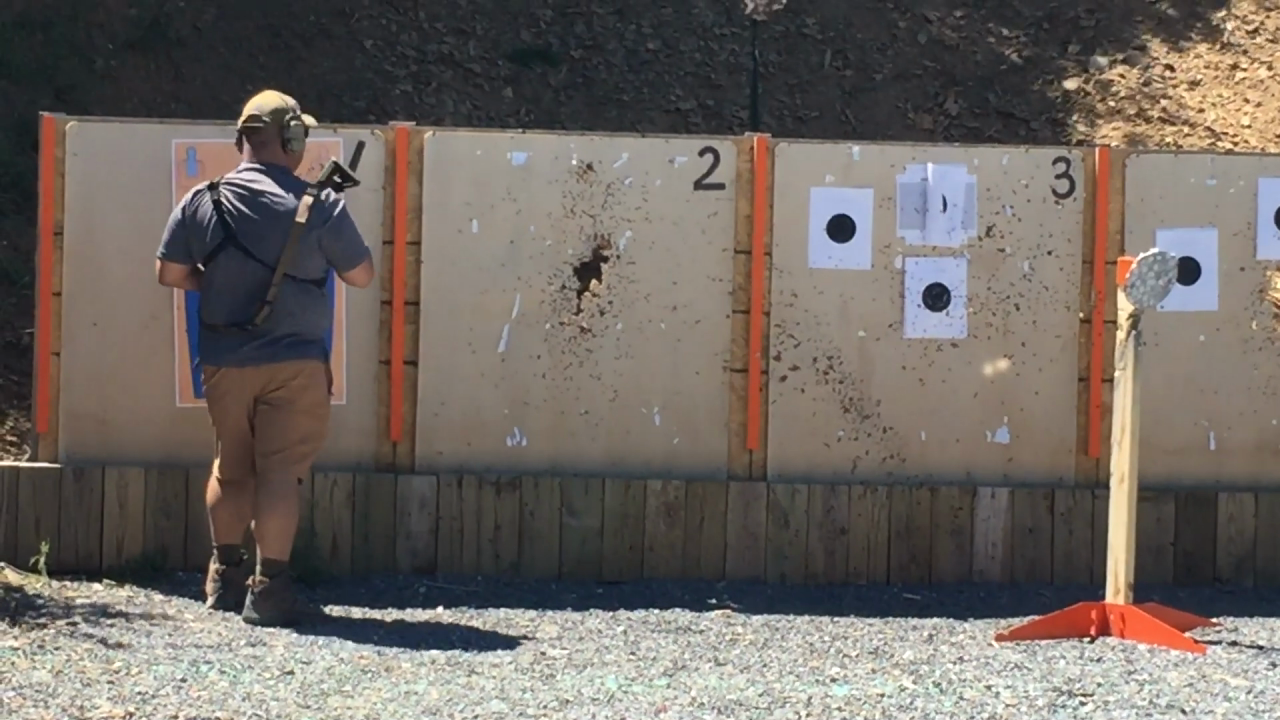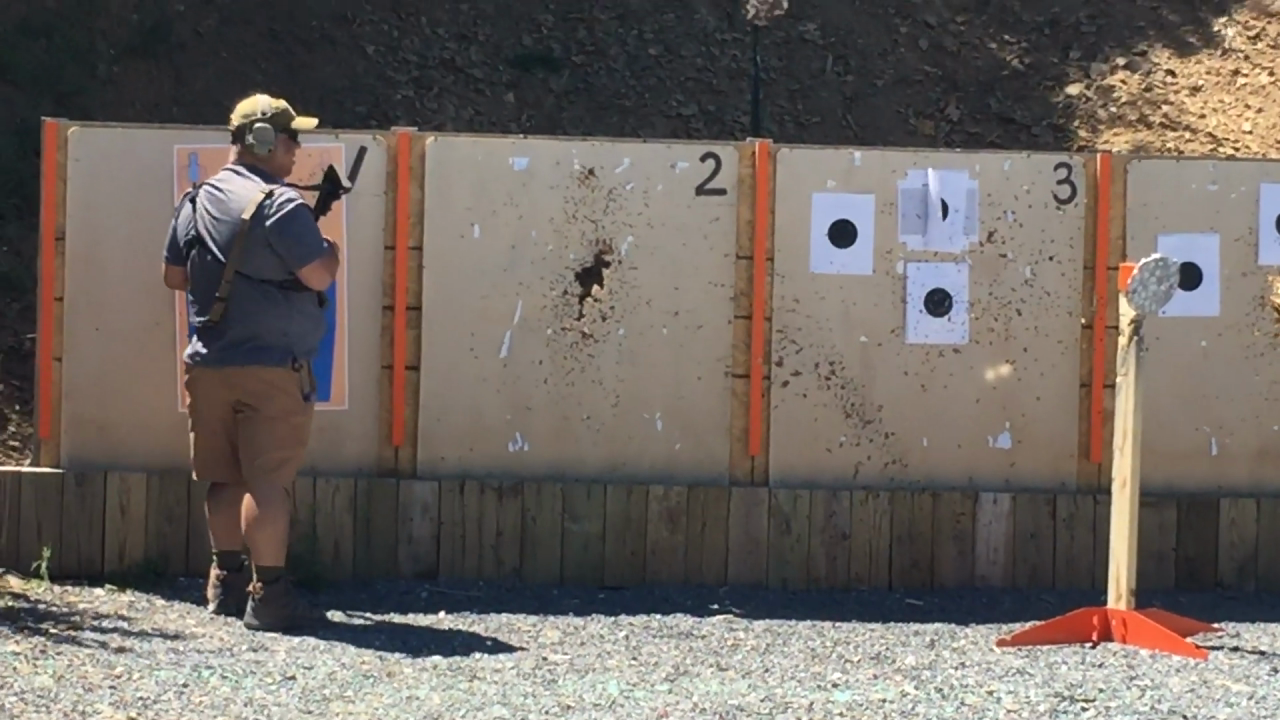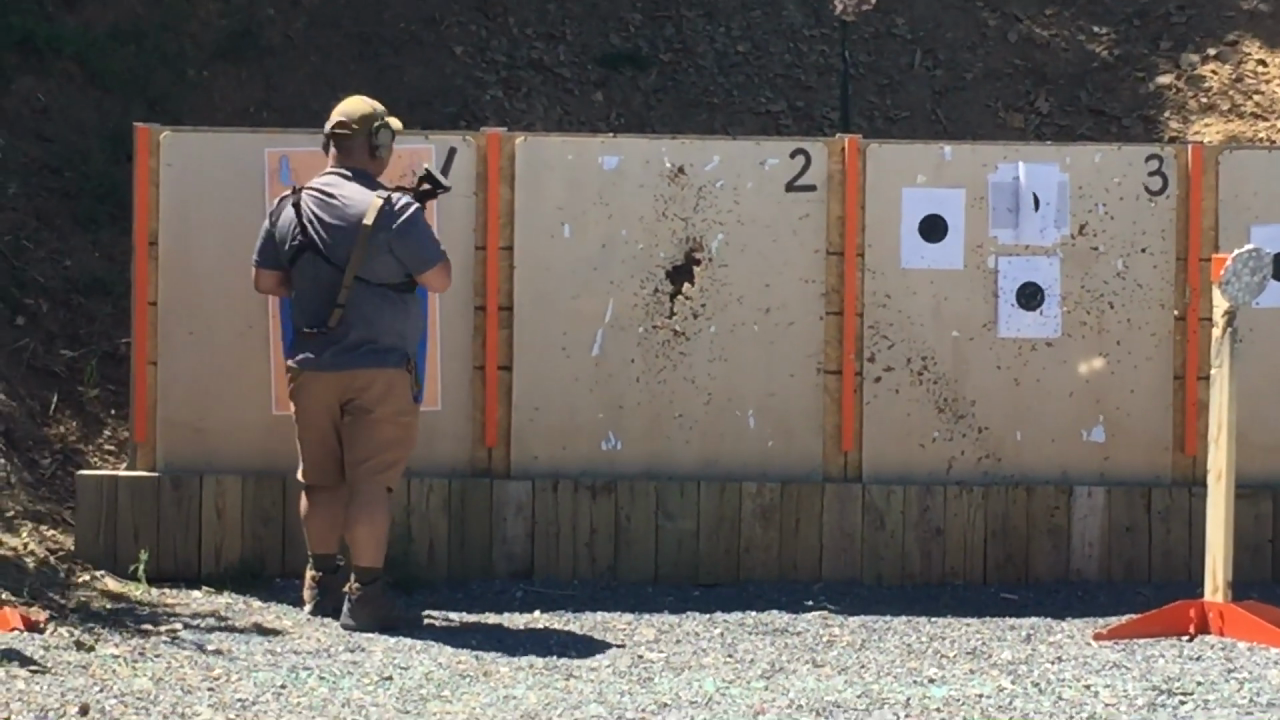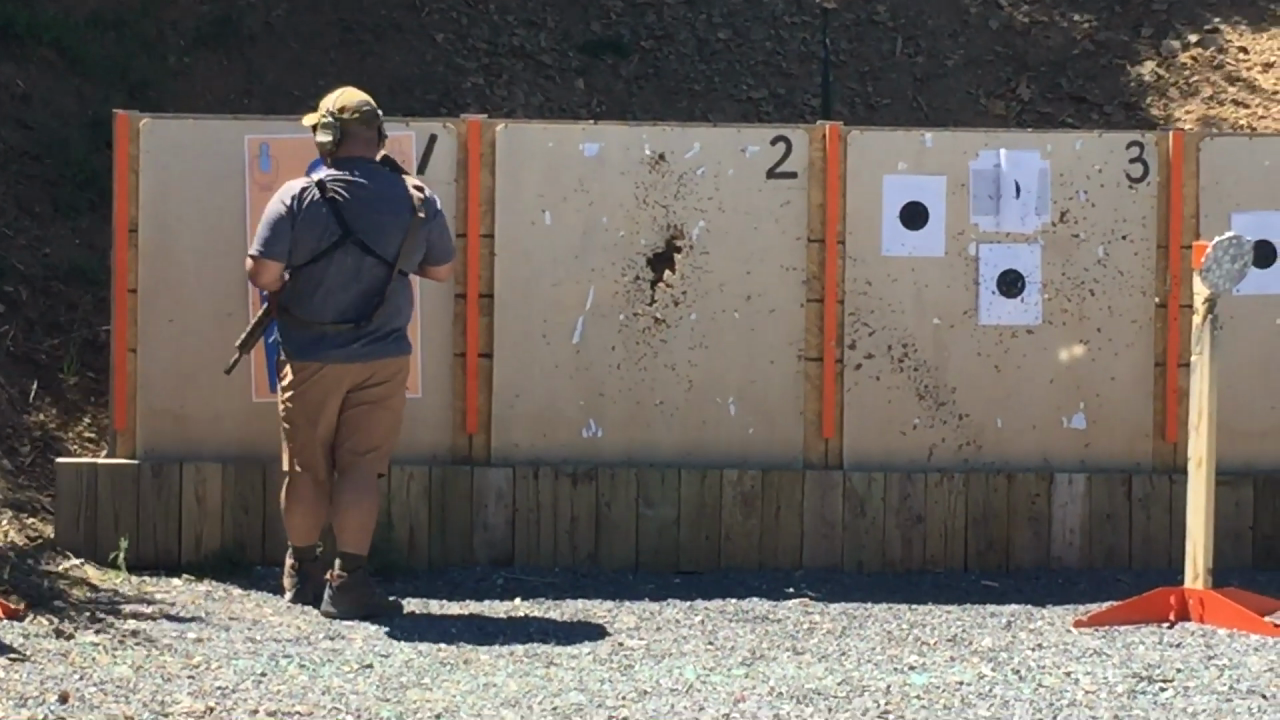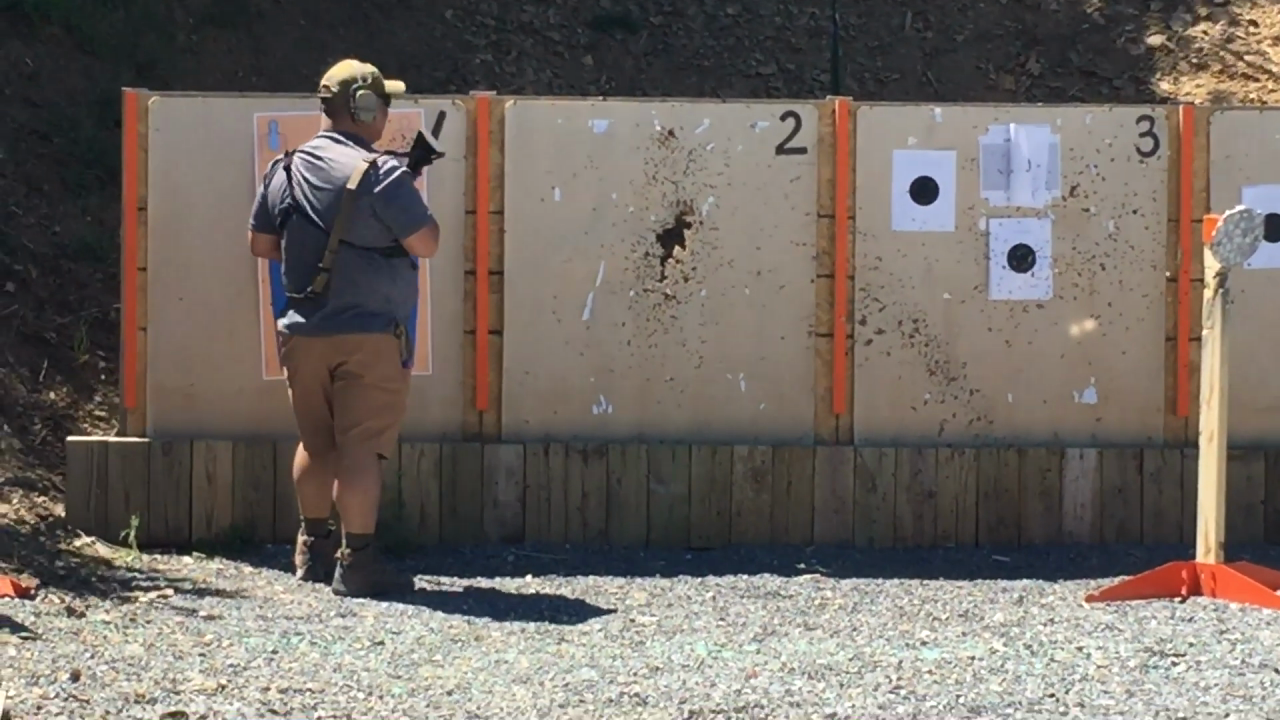
dt=1s
person 1, frame 1
left shoulder: (201, 200)
right shoulder: (320, 206)
left elbow: (170, 274)
right elbow: (361, 275)
left hip: (225, 361)
right hip: (294, 363)
left knee: (230, 469)
right knee: (279, 473)
left ankle: (225, 579)
right ankle: (269, 590)
person 1, frame 2
left shoulder: (195, 200)
right shoulder: (279, 203)
left elbow: (174, 276)
right elbow: (320, 276)
right wrist: (330, 246)
left hip: (209, 364)
right hip: (271, 366)
left knee: (224, 478)
right knee: (267, 480)
left ankle: (226, 584)
right ankle: (268, 598)
person 1, frame 3
left shoulder: (290, 205)
right shoulder: (393, 209)
left elbow: (265, 281)
right elbow: (438, 280)
right wrist: (424, 245)
left hip: (312, 367)
right hip: (380, 370)
left knee: (321, 480)
right knee: (370, 482)
left ankle: (321, 585)
right ankle: (364, 597)
person 1, frame 4
left shoulder: (300, 195)
right shoulder: (418, 200)
left elbow: (261, 274)
right elbow: (441, 270)
left wrist: (289, 286)
left hip: (311, 358)
right hip: (382, 357)
left knee: (306, 468)
right knee: (360, 467)
left ankle: (301, 574)
right ankle: (347, 584)
person 1, frame 5
left shoulder: (284, 169)
right shoulder: (380, 172)
left elbow: (261, 244)
right elbow: (425, 244)
right wrist: (398, 215)
left hip: (304, 330)
right hip: (369, 333)
left knee: (316, 443)
right knee: (362, 447)
left ankle: (314, 549)
right ankle: (356, 562)
